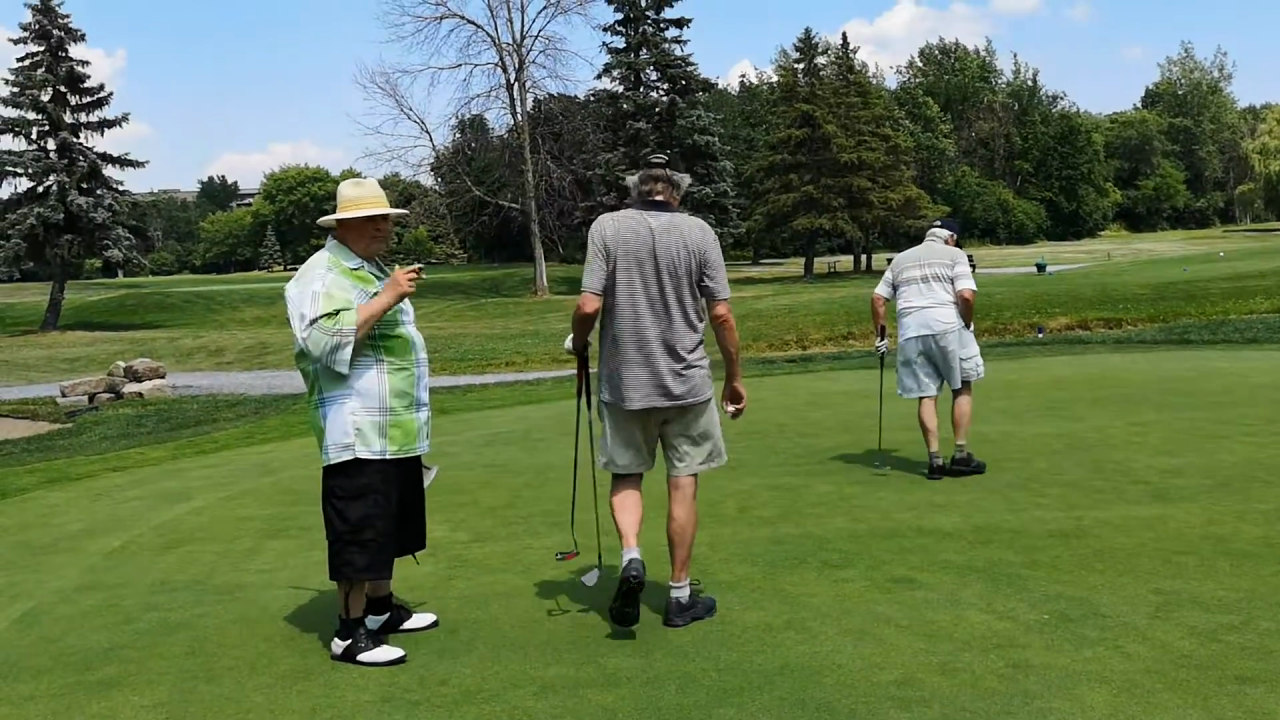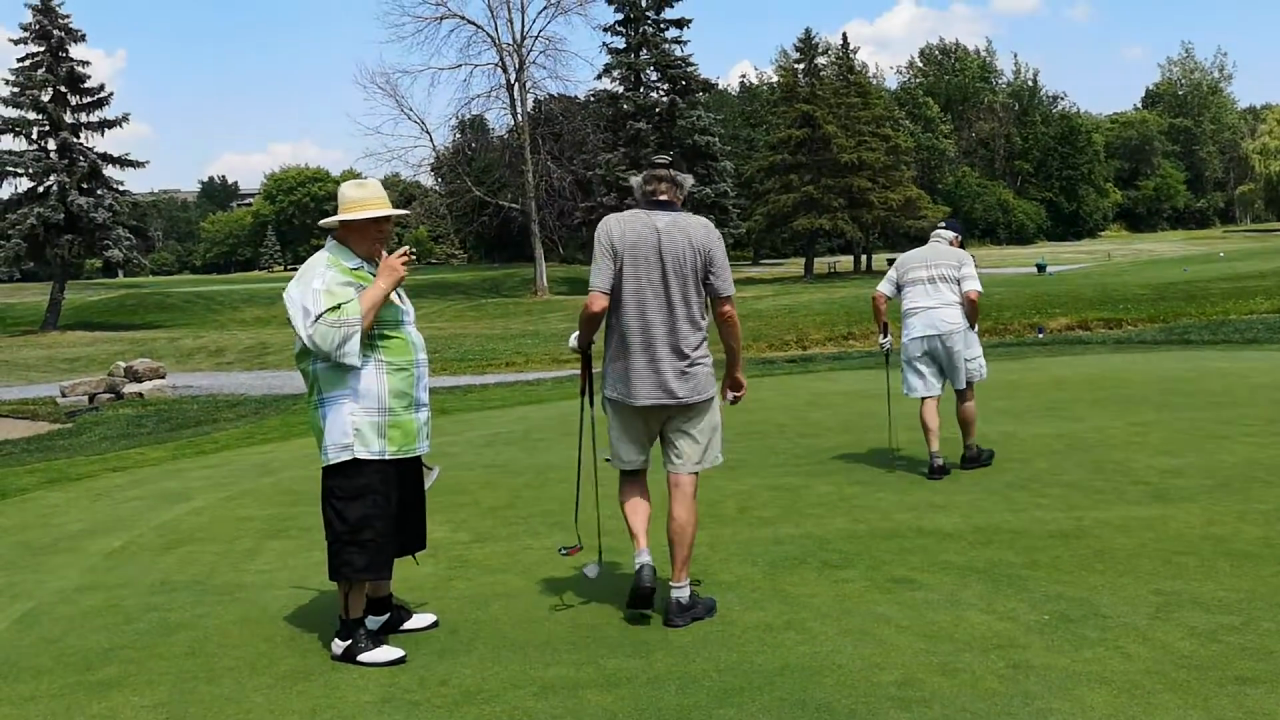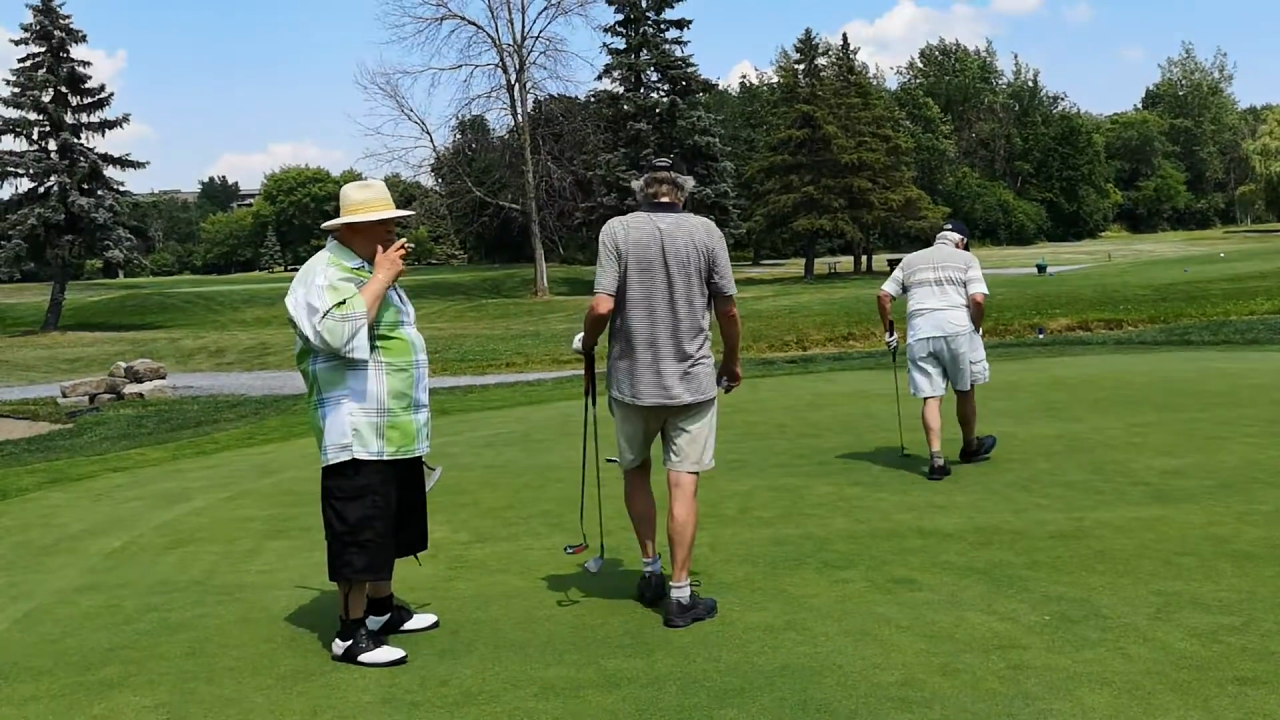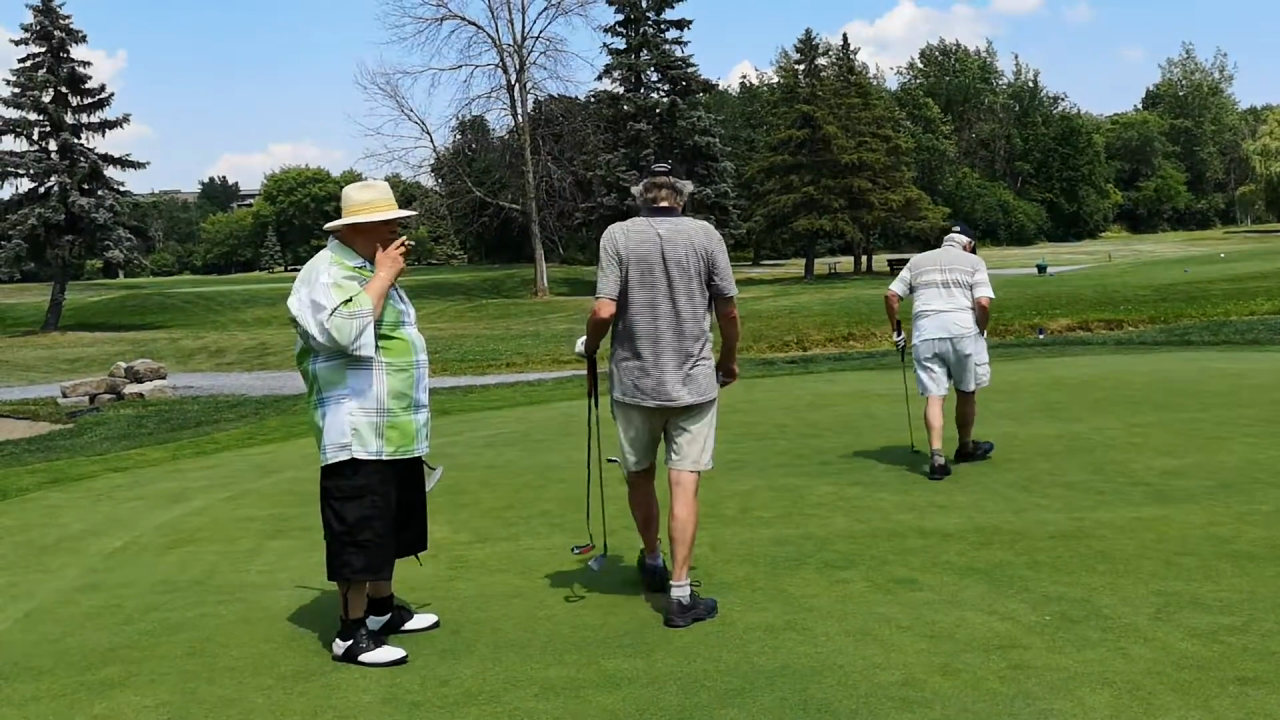
dt=0.1s
person 1, frame 1
left shoulder: (373, 270)
right shoulder: (324, 273)
right elbow: (326, 339)
right wrist: (386, 298)
left hip: (393, 428)
right hip: (356, 431)
left knee: (386, 523)
right knee: (358, 529)
left ankle: (381, 608)
right ankle: (350, 633)
person 1, frame 2
left shoulder: (372, 268)
right shoulder: (324, 272)
right elbow: (332, 334)
right wrist: (383, 286)
left hip: (393, 429)
right hip: (356, 431)
left knee: (387, 524)
right knee: (358, 530)
left ankle: (382, 608)
right ankle: (351, 633)
person 1, frame 3
left shoulder: (370, 269)
right shoulder: (325, 272)
right elbow: (341, 333)
right wrist: (381, 280)
left hip: (394, 430)
right hip: (356, 432)
left knee: (389, 524)
right knee: (359, 530)
left ankle: (382, 609)
right ankle: (352, 634)
person 1, frame 4
left shoulder: (370, 269)
right shoulder: (327, 271)
right elbow: (348, 331)
right wrist: (383, 277)
left hip: (394, 429)
right hip: (356, 430)
left knee: (388, 523)
right knee: (359, 529)
left ankle: (382, 609)
right ankle: (352, 633)
person 2, frame 1
left shoulder: (607, 227)
right shoulder: (699, 232)
left elbow: (589, 306)
right elbow: (720, 314)
left wrist: (578, 343)
right wrist: (734, 379)
left hip: (623, 383)
right hip: (686, 382)
left knee: (624, 478)
right knee: (682, 486)
left ankle: (631, 557)
right ankle: (680, 596)
person 2, frame 2
left shoulder: (613, 227)
right shoulder: (703, 231)
left elbow: (596, 305)
right elbow: (725, 311)
left wrist: (582, 340)
right wrist: (735, 369)
left hip: (627, 380)
right hip: (690, 381)
left knee: (632, 474)
right knee: (682, 485)
left ankle: (642, 560)
right ankle: (680, 596)
person 2, frame 3
left shoulder: (617, 230)
right shoulder: (706, 231)
left elbow: (602, 306)
right elbow: (728, 310)
left wrist: (586, 342)
right wrist: (732, 362)
left hip: (632, 380)
right hip: (692, 379)
left knee: (636, 474)
right knee: (683, 484)
left ankle: (651, 569)
right ankle: (679, 595)
person 2, frame 4
left shoulder: (617, 235)
right shoulder: (705, 234)
left elbow: (604, 311)
right elbow: (728, 311)
left wrist: (589, 345)
right wrist: (729, 359)
left hip: (634, 381)
right hip: (692, 380)
left knee: (640, 475)
right knee: (684, 484)
left ankle: (653, 564)
right ankle: (680, 594)
person 3, frame 1
left shoulder: (901, 259)
right shoulder: (955, 254)
left elbow: (877, 299)
right elbow: (966, 295)
left wrist: (880, 335)
right wrist: (967, 325)
left hip: (911, 333)
right hip: (947, 328)
left knee: (926, 397)
right knee: (962, 391)
left ankle: (935, 459)
right ankle: (960, 454)
person 3, frame 2
left shoulder: (904, 259)
right shoulder: (960, 256)
left elbow: (879, 296)
right elbow: (972, 297)
left wrist: (883, 331)
right wrist: (971, 326)
left hip: (915, 333)
right hip: (952, 329)
left knee: (929, 396)
right knee: (965, 392)
left ankle: (936, 459)
right ankle: (970, 451)
person 3, frame 3
left shoulder: (910, 260)
right shoulder: (966, 259)
left elbow: (883, 296)
right elbow: (978, 300)
left wrist: (889, 331)
right wrist: (976, 329)
left hip: (921, 334)
right hip: (957, 330)
left knee: (931, 397)
right knee: (965, 391)
left ankle: (937, 460)
right ankle: (970, 446)
person 3, frame 4
left shoulder: (917, 261)
right shoulder: (974, 261)
left elbow: (891, 296)
right elbow: (983, 303)
left wrist: (896, 330)
right wrist: (980, 331)
left hip: (926, 335)
right hip: (962, 332)
left knee: (934, 397)
right knee: (966, 392)
left ankle: (937, 458)
right ankle: (966, 447)
